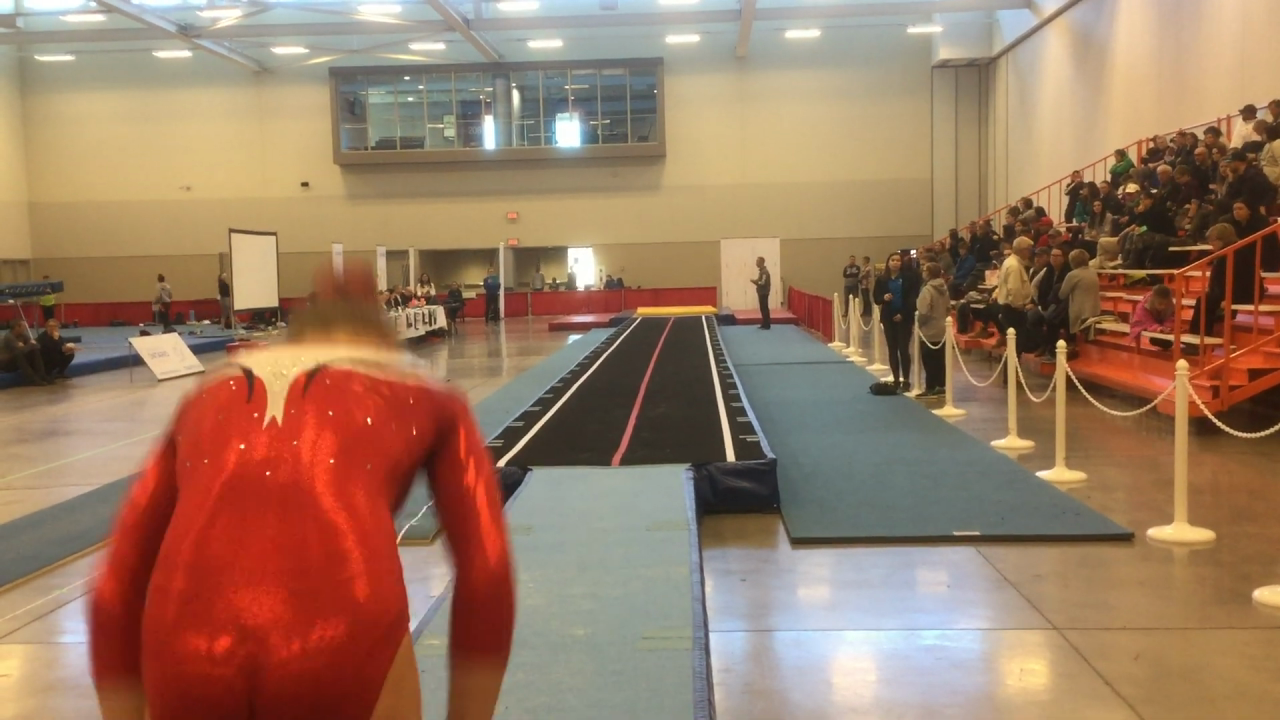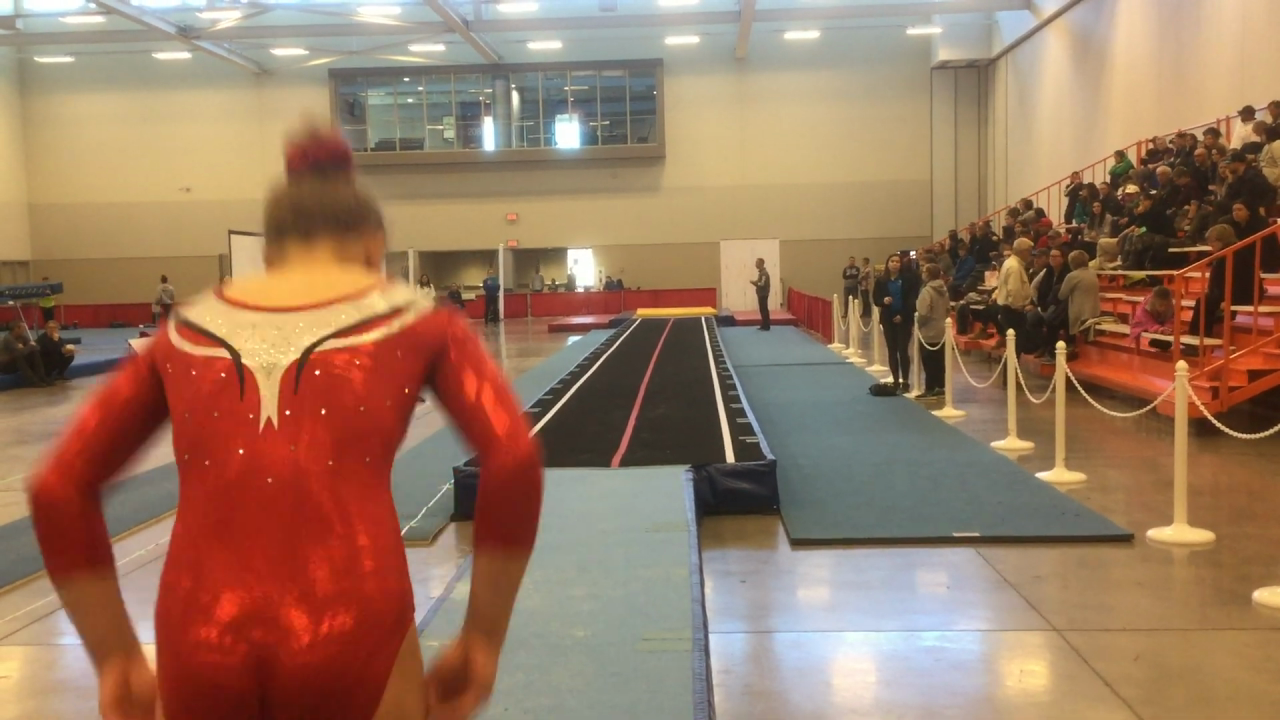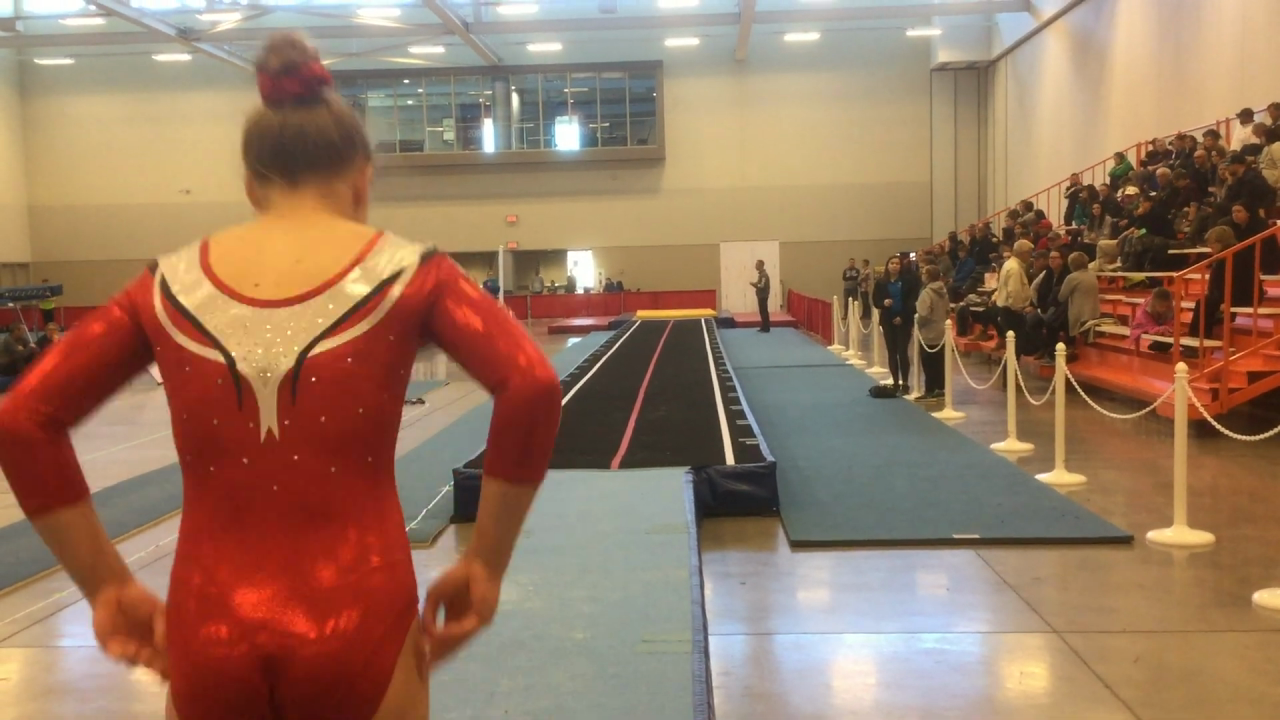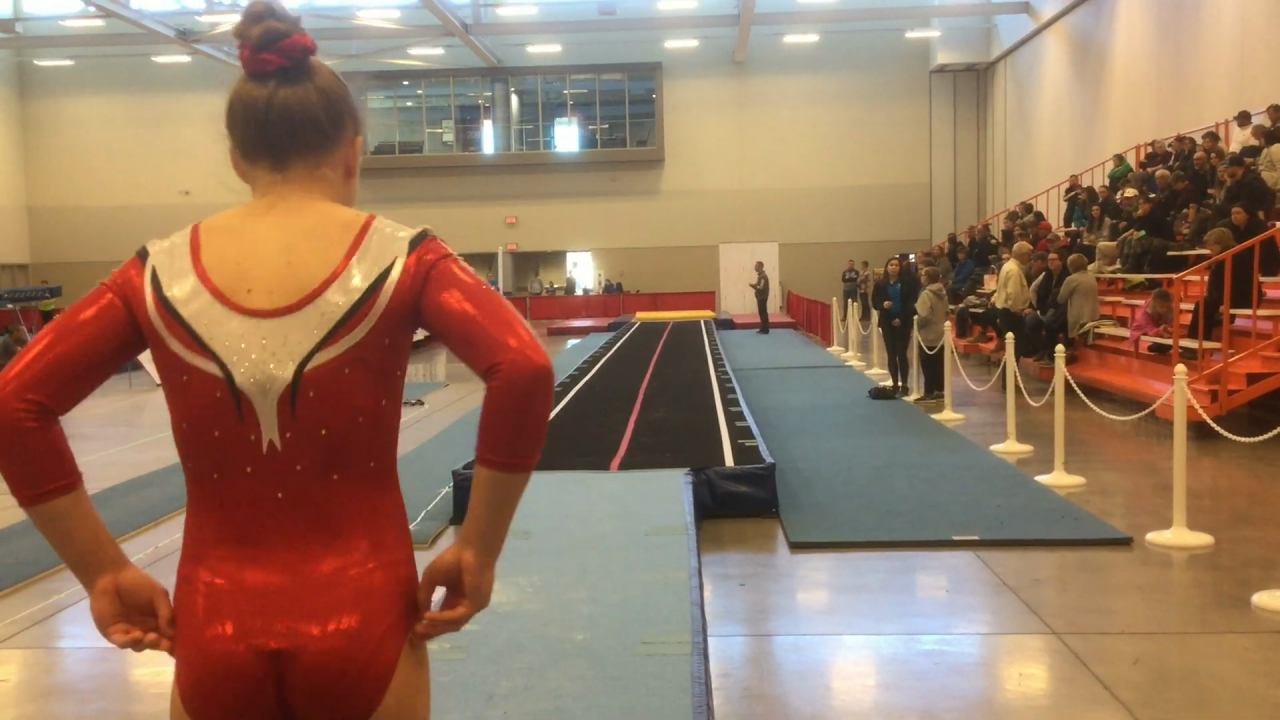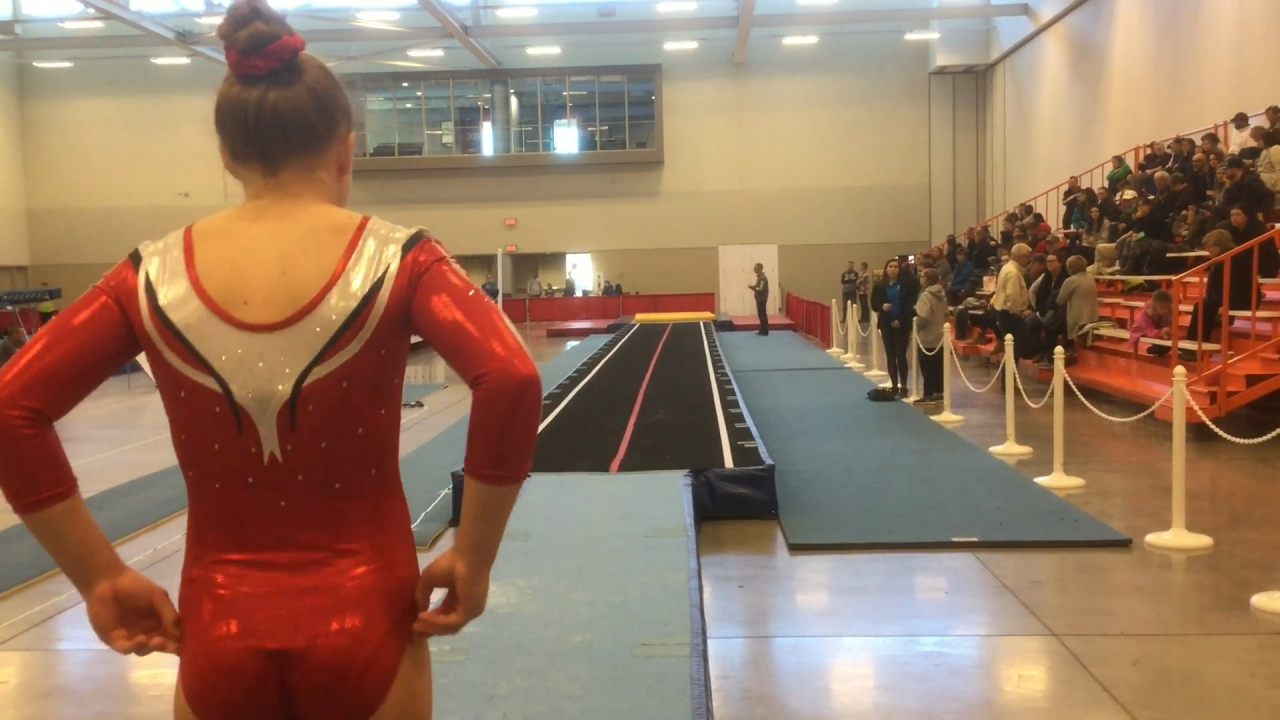
dt=0.1s
person 1, frame 1
left shoulder: (209, 400)
right shoulder: (423, 399)
left elbow: (114, 596)
right elbow: (488, 572)
left hip: (191, 646)
right hip: (339, 643)
person 1, frame 2
left shoulder: (192, 326)
right shoulder: (410, 318)
left elbow: (58, 487)
right elbow: (514, 459)
left wrist: (116, 658)
right wrist: (481, 641)
left hip: (200, 638)
right hip: (349, 632)
person 1, frame 3
left shoulder: (172, 283)
right shoulder: (406, 272)
right elbow: (532, 385)
left wrist: (106, 587)
right wrist: (484, 565)
left hip: (213, 636)
right hip: (356, 629)
person 1, frame 4
left shoulder: (160, 269)
right shoulder: (400, 257)
right elbow: (524, 372)
left wrist: (102, 573)
right wrist: (479, 548)
left hip: (217, 631)
right hip: (361, 623)
person 1, frame 5
left shoulder: (154, 273)
right shoulder: (395, 259)
right elbow: (511, 382)
left wrist: (100, 578)
right wrist: (472, 557)
left hip: (223, 634)
right hip: (363, 624)
